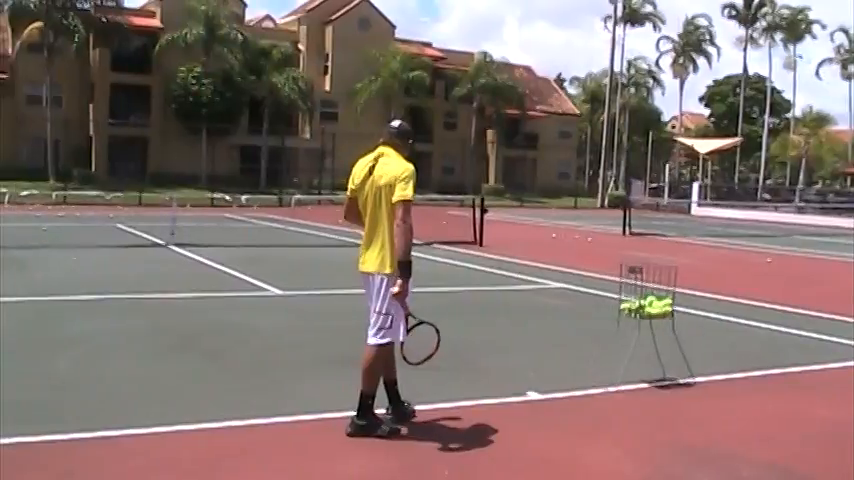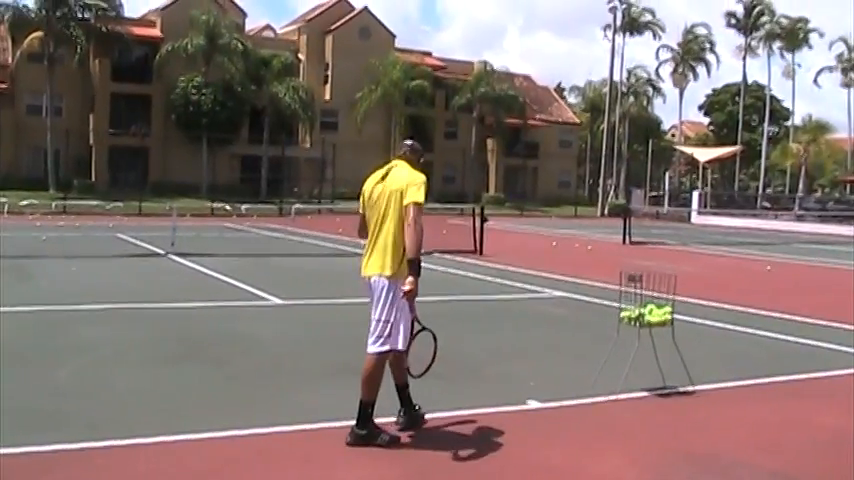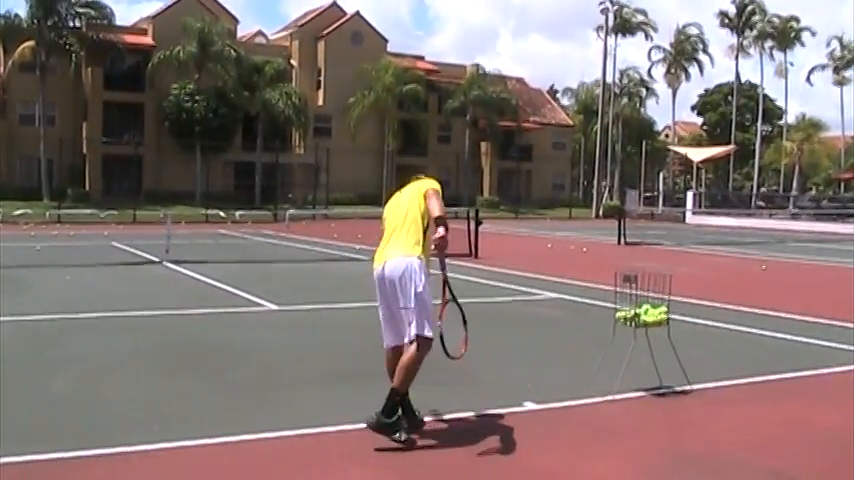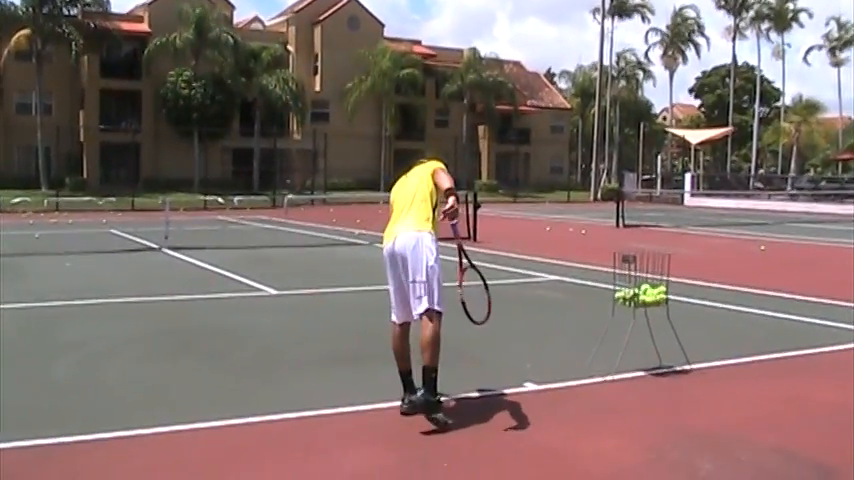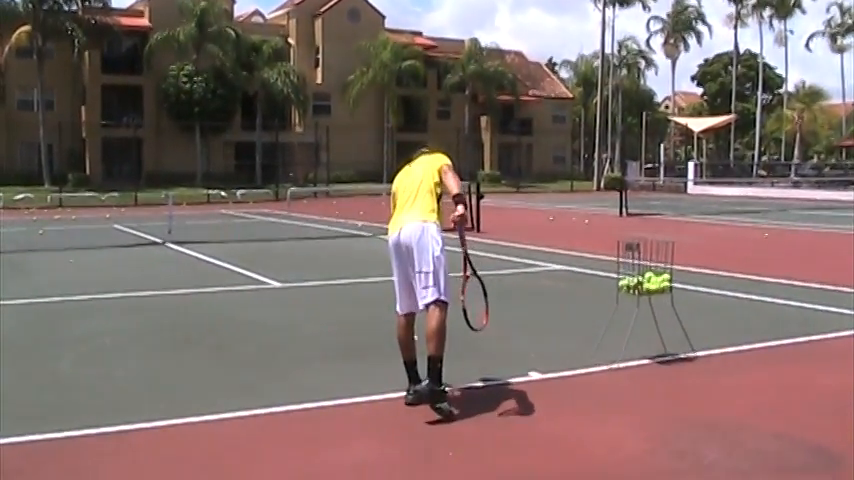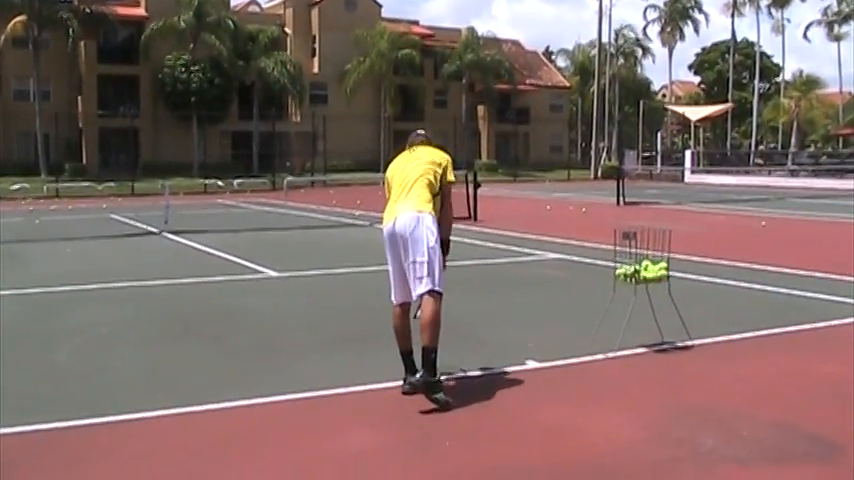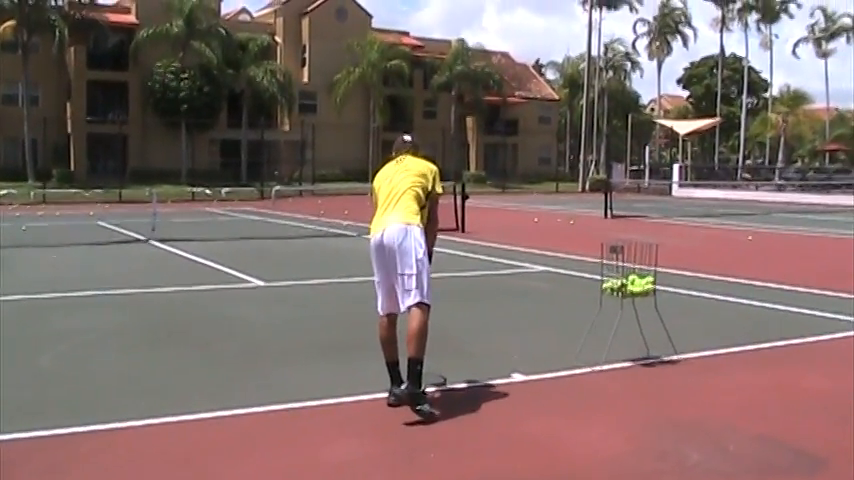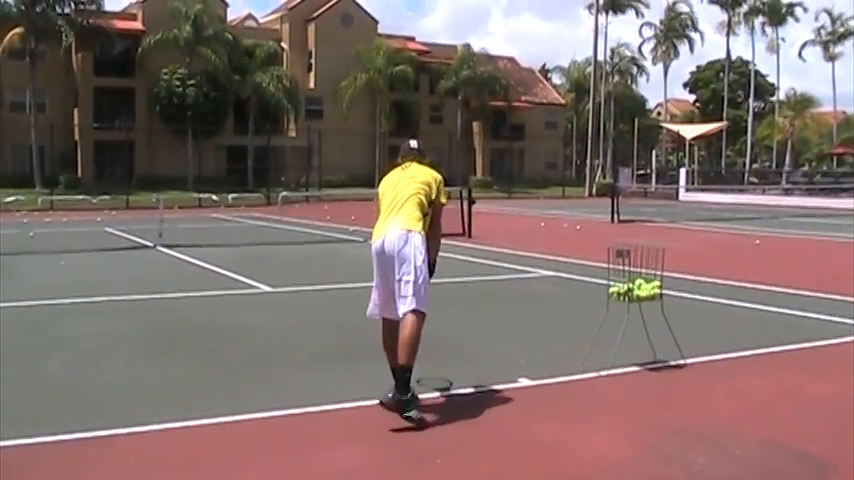
dt=0.5s
person 1, frame 1
left shoulder: (362, 165)
right shoulder: (403, 169)
left elbow: (350, 213)
right elbow: (402, 223)
right wrist: (403, 274)
left hip: (370, 261)
right hip: (388, 265)
left knee: (385, 336)
right knee: (380, 339)
left ankle: (395, 404)
right ankle: (363, 417)
person 1, frame 2
left shoulder: (373, 179)
right shoulder: (414, 178)
right elbow: (412, 223)
right wrist: (414, 270)
left hip: (373, 267)
right hip: (392, 272)
left knee: (395, 342)
right knee: (381, 347)
left ankle: (408, 409)
right ankle: (363, 426)
person 1, frame 3
left shoulder: (393, 200)
right shoulder: (427, 185)
right elbow: (435, 199)
right wrist: (441, 227)
left hip: (381, 264)
right hip: (407, 262)
left knee: (395, 344)
right knee: (420, 340)
left ankle: (407, 414)
right ankle: (387, 414)
person 1, frame 4
left shoulder: (399, 184)
right shoulder: (431, 167)
right elbow: (442, 175)
right wrist: (451, 196)
left hip: (391, 241)
right hip: (417, 237)
left knee: (400, 320)
right knee: (431, 313)
left ankle: (409, 394)
right ankle: (428, 394)
person 1, frame 5
left shoulder: (401, 175)
right shoulder: (437, 159)
right elbow: (449, 174)
right wrist: (460, 202)
left hip: (396, 232)
right hip: (422, 228)
left knee: (405, 310)
right knee: (436, 302)
left ankle: (414, 384)
right ankle: (433, 384)
person 1, frame 6
left shoulder: (395, 163)
right shoulder: (441, 157)
right elbow: (445, 206)
right wrist: (444, 245)
left hip: (390, 222)
right hip: (417, 218)
left knee: (401, 301)
right knee: (431, 294)
left ankle: (410, 374)
right ankle: (428, 374)
person 1, frame 7
left shoulder: (382, 173)
right shoulder: (428, 168)
right elbow: (431, 219)
right wrist: (428, 253)
left hip: (377, 233)
right hip: (406, 230)
left knee: (387, 311)
right knee: (418, 305)
left ankle: (396, 385)
right ankle: (413, 386)
person 1, frame 8
left shoulder: (388, 178)
right shoulder: (433, 176)
right elbow: (435, 228)
right wrist: (430, 265)
left hip: (379, 239)
right hip: (407, 236)
left knee: (390, 318)
right knee: (413, 313)
left ankle: (401, 391)
right ankle: (400, 392)
